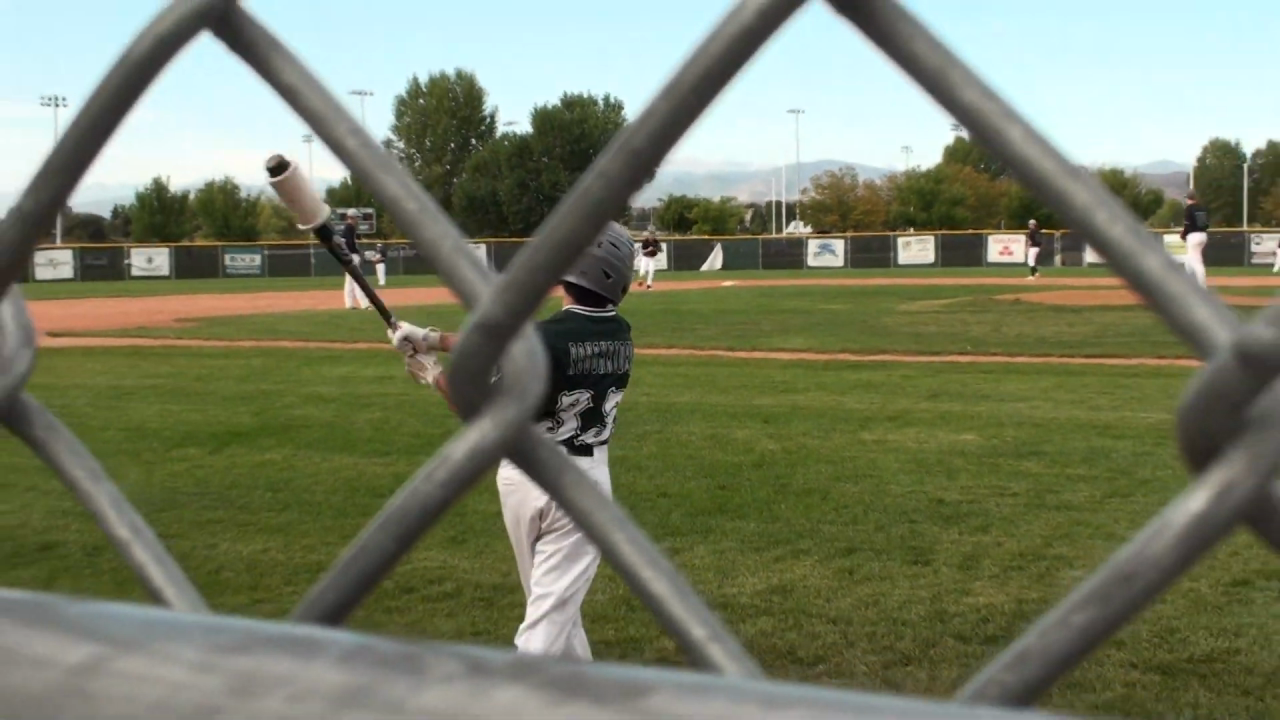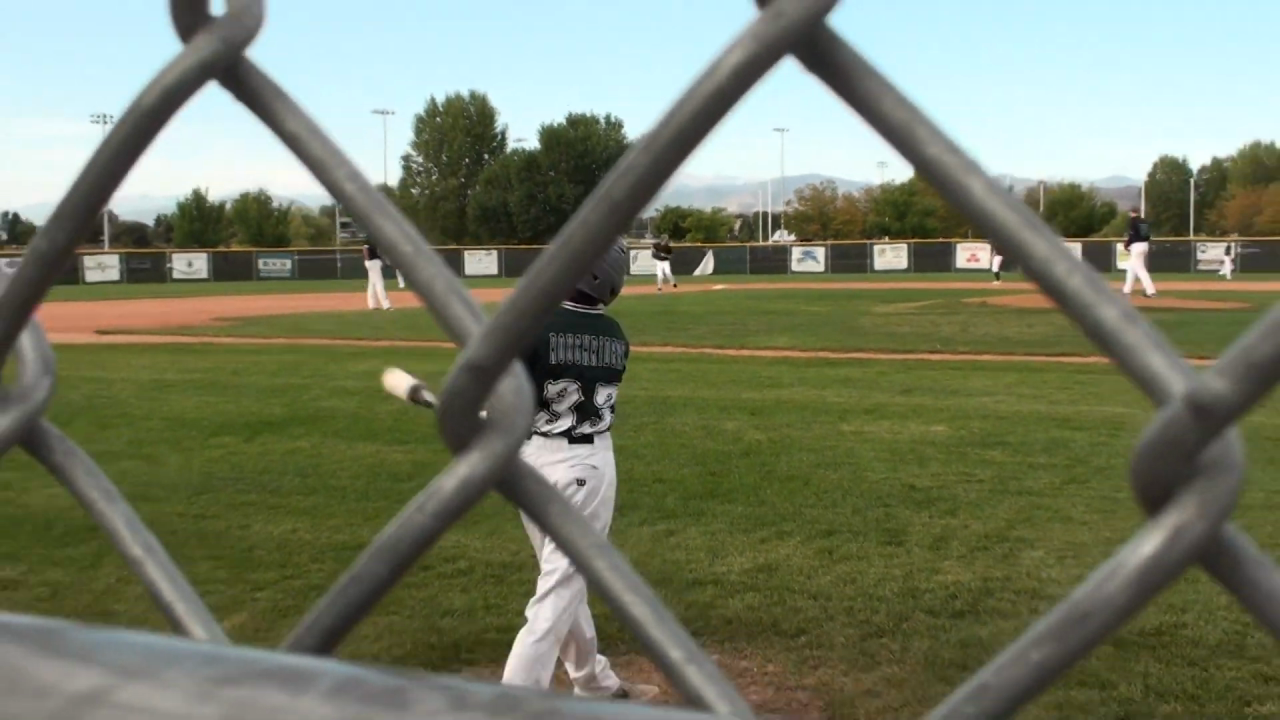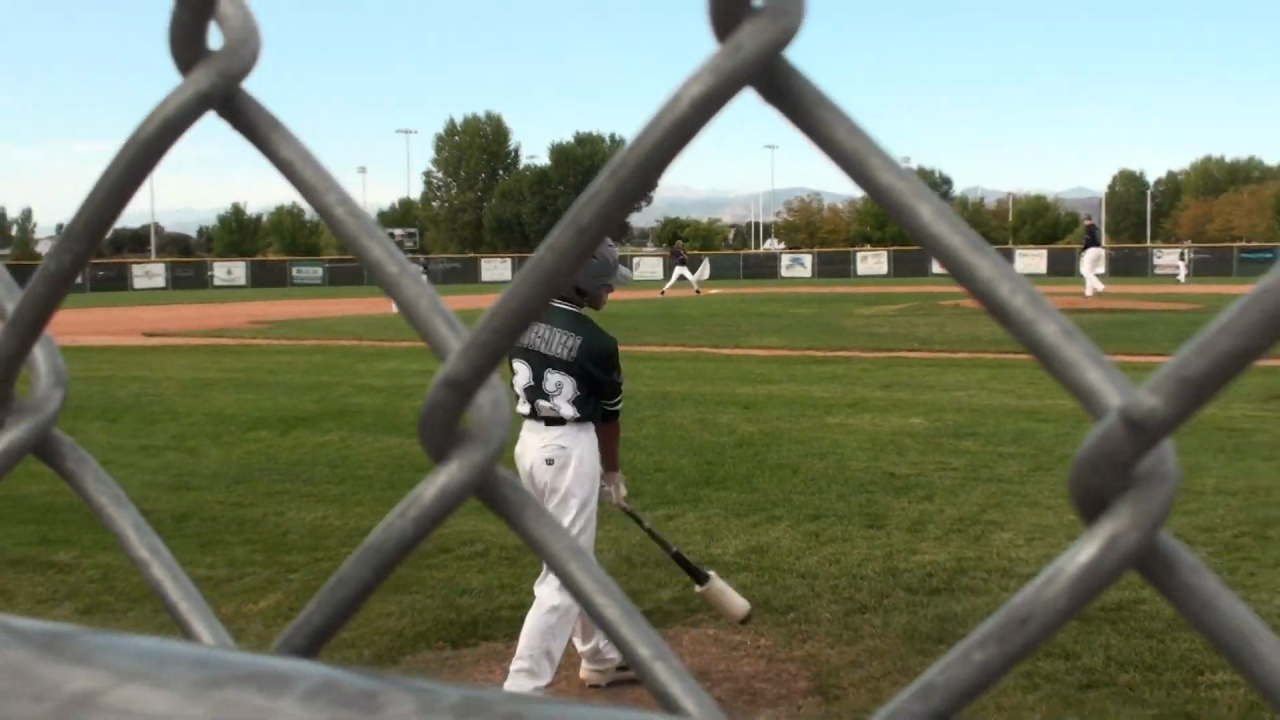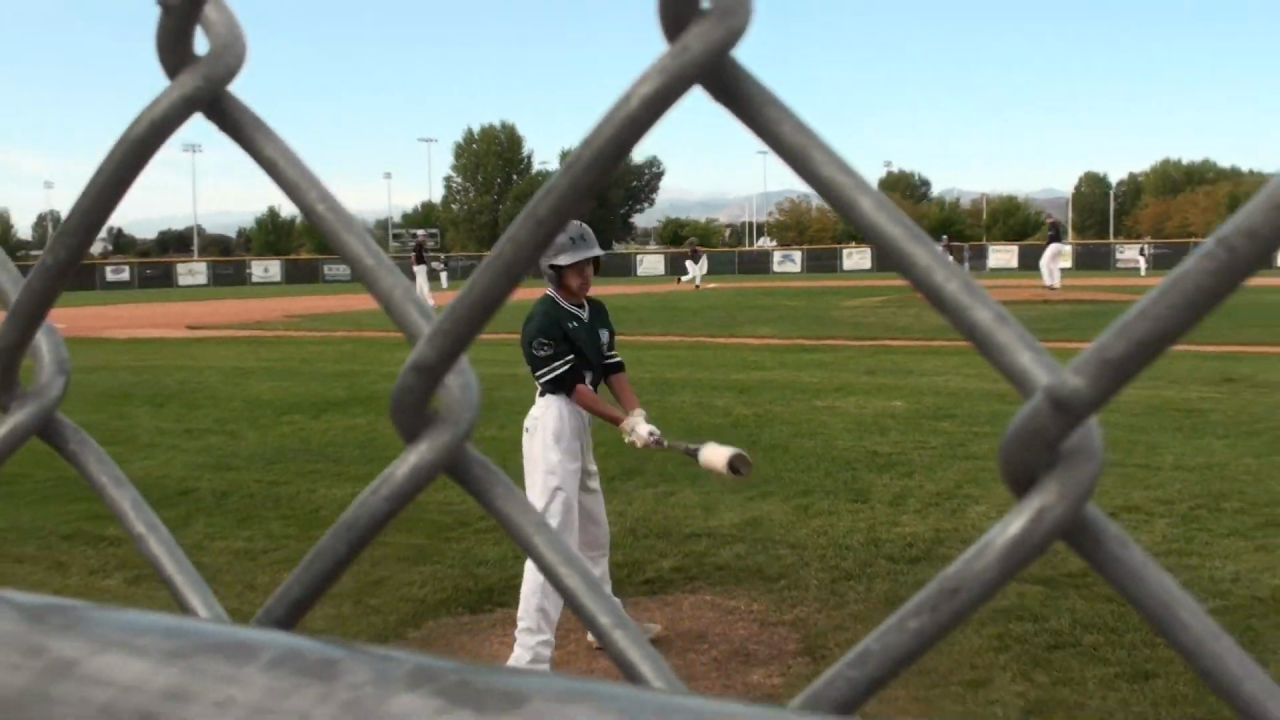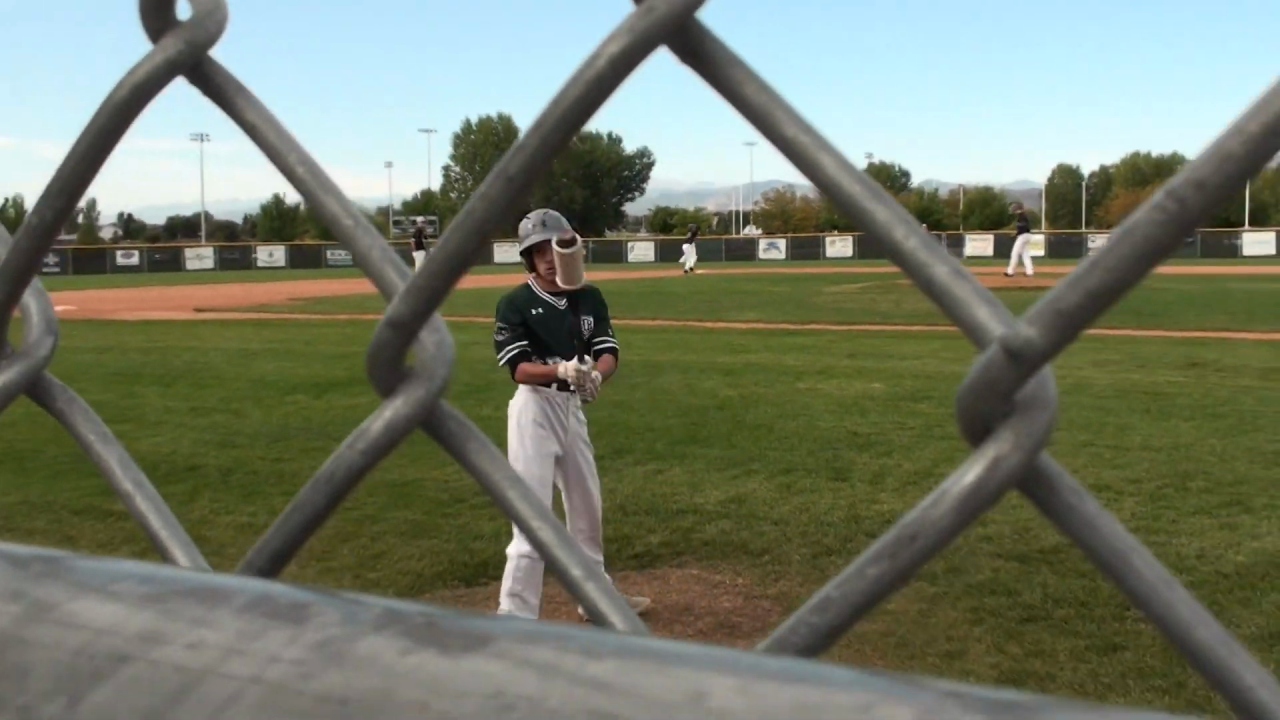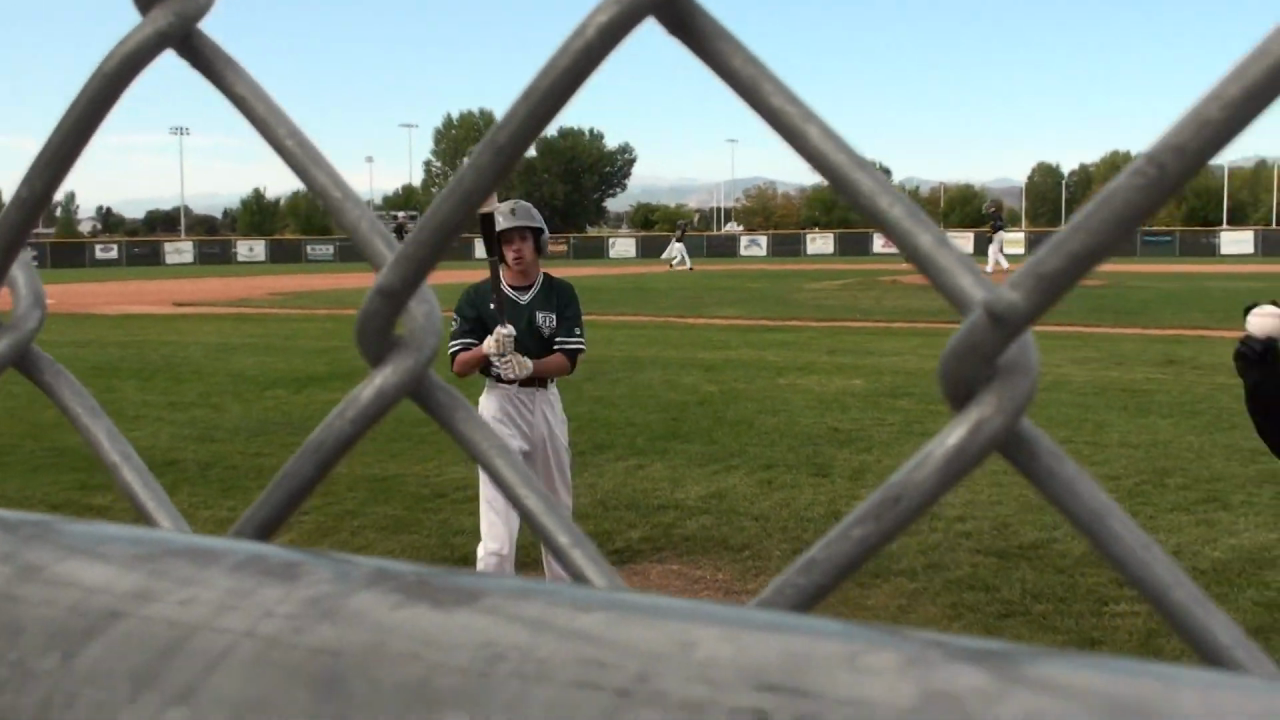
dt=0.2s
person 1, frame 1
left shoulder: (547, 338)
right shoulder: (620, 333)
left wrist: (431, 373)
left hip: (522, 477)
right hip: (582, 479)
left knee: (551, 603)
right knee: (552, 612)
person 1, frame 2
left shoulder: (532, 330)
right shoulder: (614, 339)
left hip: (532, 463)
right hip: (586, 467)
left knee: (564, 580)
right knee: (557, 594)
left ankle: (595, 682)
person 1, frame 3
left shoulder: (527, 323)
right shoulder: (599, 342)
right elbow: (607, 413)
right wrist: (613, 472)
left hip: (530, 445)
right hip: (571, 452)
right knee: (563, 575)
left ankle: (599, 657)
right ankle: (520, 694)
person 1, frame 4
left shoulder: (596, 311)
right shoulder: (543, 318)
left elbow: (613, 369)
right elbow: (570, 386)
left wrist: (636, 415)
right wrist: (625, 425)
left hip: (574, 427)
right hip: (555, 424)
left knee: (591, 531)
right ankle: (527, 659)
person 1, frame 5
left shoulder: (590, 297)
right shoulder: (514, 304)
left elbow: (607, 352)
right elbow: (519, 368)
left wrist: (593, 376)
right wrist: (562, 370)
left hip: (572, 409)
right hip: (534, 409)
left knee: (587, 508)
person 1, frame 6
left shoulder: (561, 293)
right shoulder: (475, 297)
left elbow: (568, 359)
right elbow: (458, 365)
left wrist: (527, 366)
right wrist: (488, 350)
left hip: (545, 404)
right hip: (499, 408)
left knee: (557, 506)
right knee: (499, 527)
left ankle: (565, 587)
